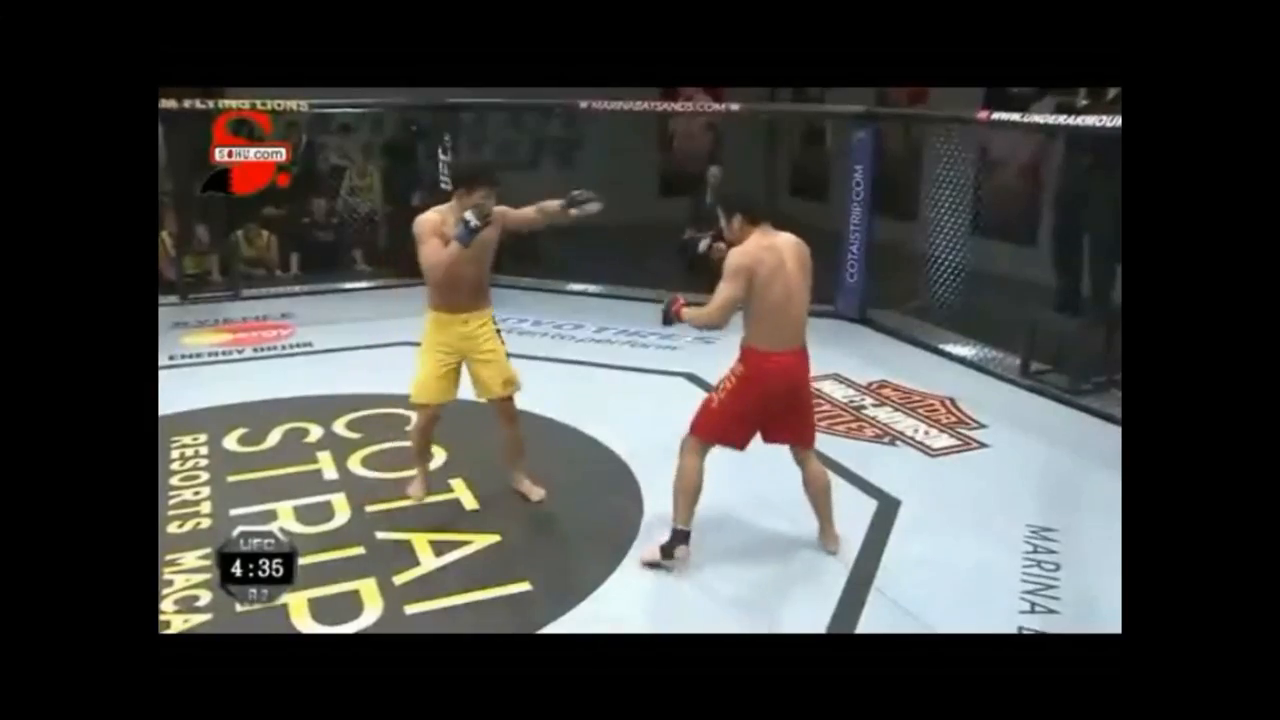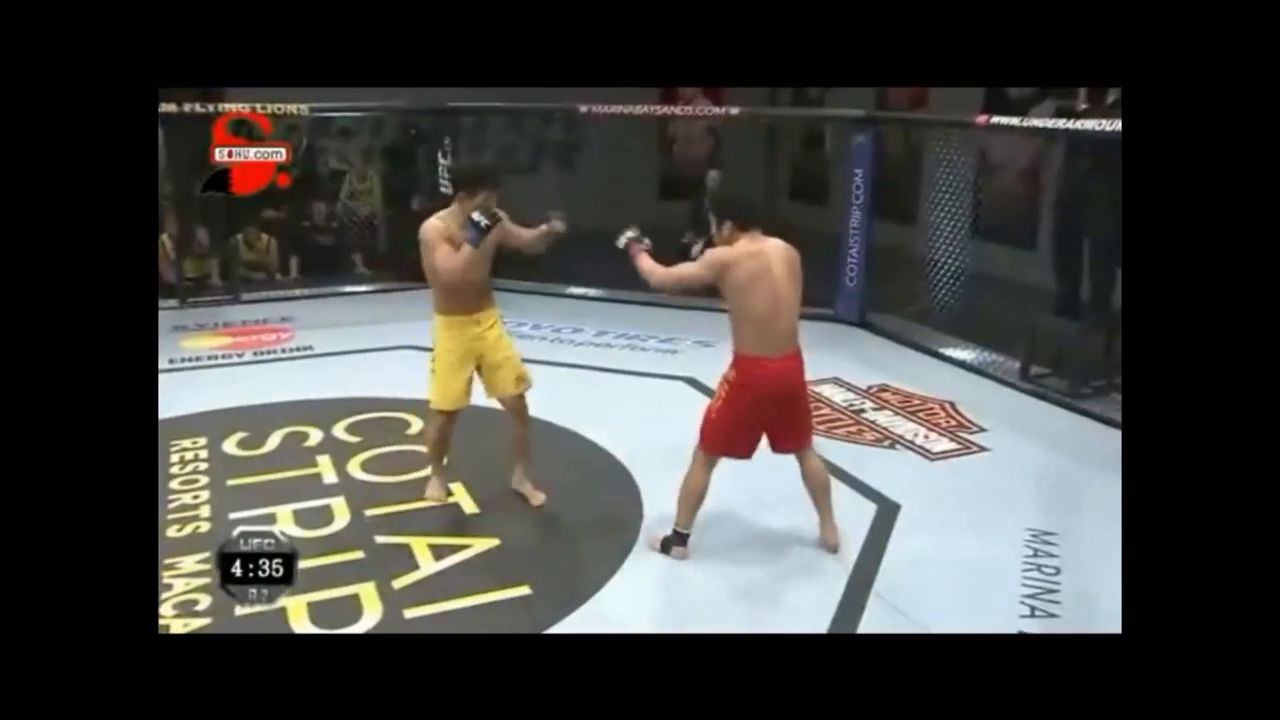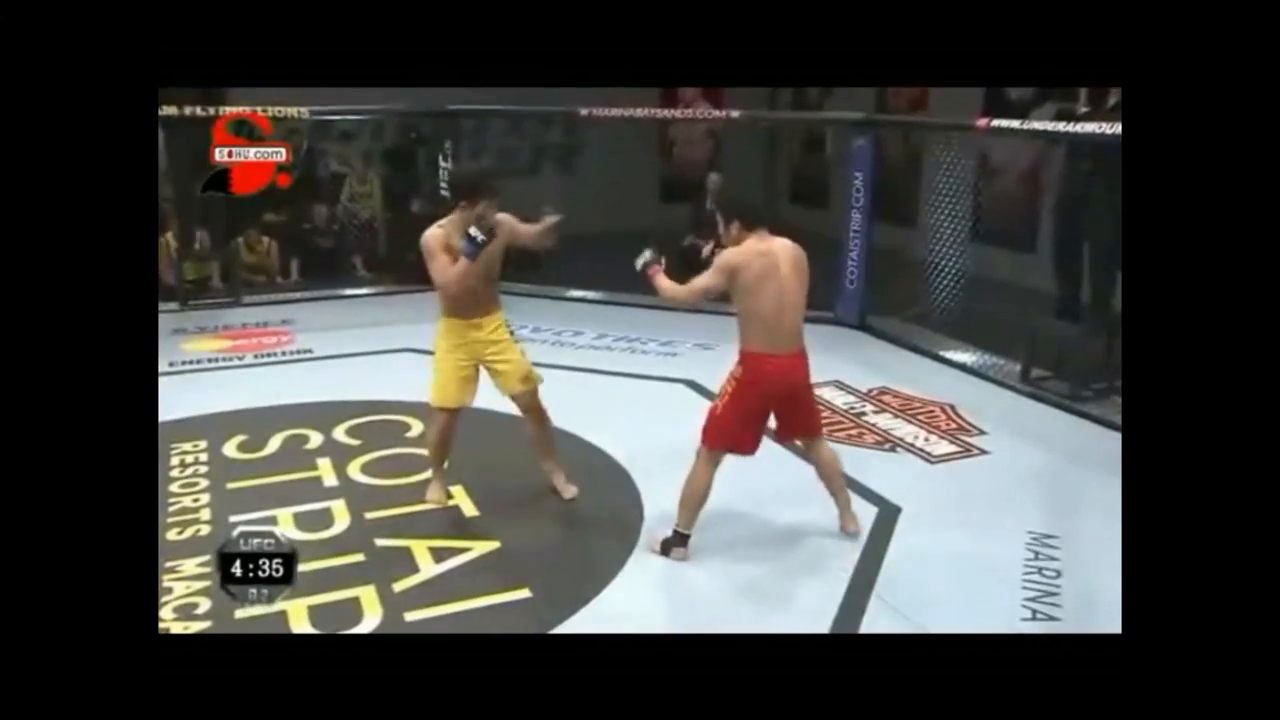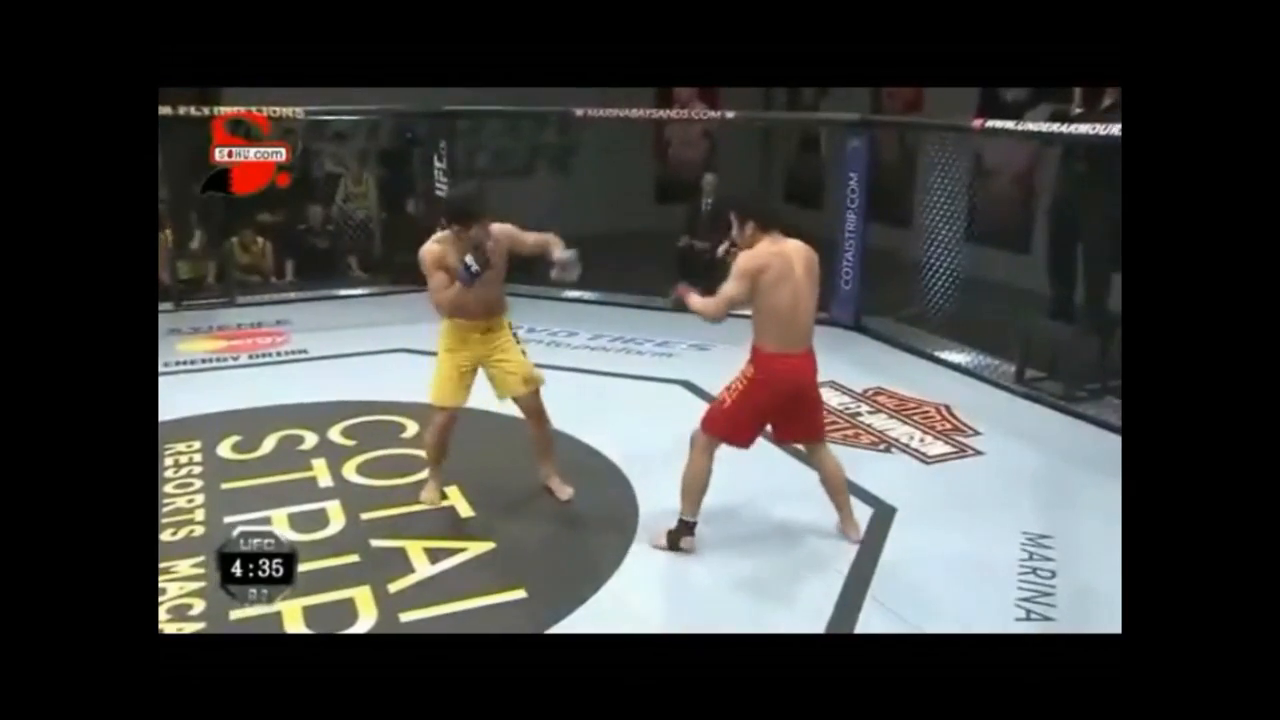
dt=0.2s
person 1, frame 1
left shoulder: (743, 256)
right shoulder: (798, 247)
left elbow: (714, 317)
left wrist: (678, 309)
left hip: (759, 367)
right hip: (796, 364)
left knee: (693, 446)
right knee: (805, 453)
left ankle: (678, 542)
right ankle: (828, 534)
person 1, frame 2
left shoulder: (726, 259)
right shoulder: (788, 253)
left elbow: (663, 280)
left wrist: (636, 249)
left hip: (750, 373)
right hip: (791, 368)
left knee: (705, 456)
right knee: (804, 451)
left ankle: (678, 539)
right ankle: (829, 529)
person 1, frame 3
left shoulder: (735, 258)
right shoulder: (795, 251)
left elbow: (683, 297)
left wrist: (653, 269)
left hip: (757, 370)
right hip: (795, 365)
left knee: (707, 455)
right knee: (814, 443)
left ankle: (679, 539)
right ankle: (848, 518)
person 1, frame 4
left shoulder: (753, 260)
right shoulder: (806, 253)
left elbow: (715, 310)
left wrist: (687, 295)
left hip: (767, 369)
right hip: (804, 366)
left knee: (703, 441)
right knee: (816, 447)
left ankle: (683, 532)
right ankle: (849, 523)
person 2, frame 1
left shoulder: (496, 217)
right shoulder: (428, 223)
left elbow: (536, 214)
right elbow: (435, 274)
left wrist: (569, 206)
right wrist: (463, 236)
left hip: (480, 324)
right hip: (442, 326)
left knee: (505, 407)
right knee: (427, 411)
left ankle: (518, 476)
right ankle: (421, 474)
person 2, frame 2
left shoulder: (494, 222)
right shoulder: (434, 230)
left elbow: (529, 242)
right elbow: (455, 277)
left wrist: (548, 231)
right wrist: (476, 237)
left hip: (490, 324)
right hip: (453, 330)
left knee: (517, 406)
right knee: (446, 413)
left ankle: (521, 477)
right ankle: (437, 477)
person 2, frame 3
left shoulder: (500, 224)
right shoulder: (436, 237)
left elbow: (537, 238)
right elbow: (450, 288)
left wrist: (550, 226)
right wrist: (471, 249)
left hip: (494, 327)
right hip: (455, 332)
left knee: (531, 402)
right knee: (447, 413)
left ankle: (554, 471)
right ankle: (437, 478)
person 2, frame 4
left shoulder: (502, 235)
right shoulder: (433, 252)
left elbow: (544, 241)
right elbow: (442, 305)
left wrist: (561, 257)
right wrist: (466, 278)
left hip: (499, 332)
right hip: (459, 337)
left knee: (533, 405)
right knee: (444, 416)
left ankle: (549, 473)
right ankle: (433, 479)
person 3, frame 1
right shoulder: (1089, 95)
right elbow: (1060, 113)
left wrist: (1084, 105)
right wrist: (1078, 100)
left hip: (1107, 177)
right hip: (1074, 170)
left knee: (1102, 243)
right knee: (1065, 236)
left ankle: (1100, 305)
right ankle: (1067, 300)
person 3, frame 2
right shoulder: (1091, 96)
right elbow: (1060, 119)
left wrist: (1084, 109)
right wrist: (1079, 104)
left hip: (1107, 181)
right hip: (1074, 173)
left knee: (1102, 247)
right knee: (1065, 240)
left ankle: (1099, 309)
right ankle: (1066, 304)
person 3, frame 3
right shoulder: (1091, 96)
right elbow: (1060, 122)
left wrist: (1084, 112)
right wrist: (1079, 107)
left hip: (1107, 186)
right hip: (1074, 178)
left knee: (1102, 251)
right knee: (1065, 244)
left ankle: (1100, 313)
right ankle: (1067, 308)
person 3, frame 4
right shoulder: (1088, 95)
left wrist: (1078, 112)
right wrist: (1072, 106)
left hip: (1101, 188)
right hip: (1069, 181)
left knee: (1096, 256)
right knee: (1060, 248)
left ankle: (1095, 319)
right ankle: (1061, 310)
